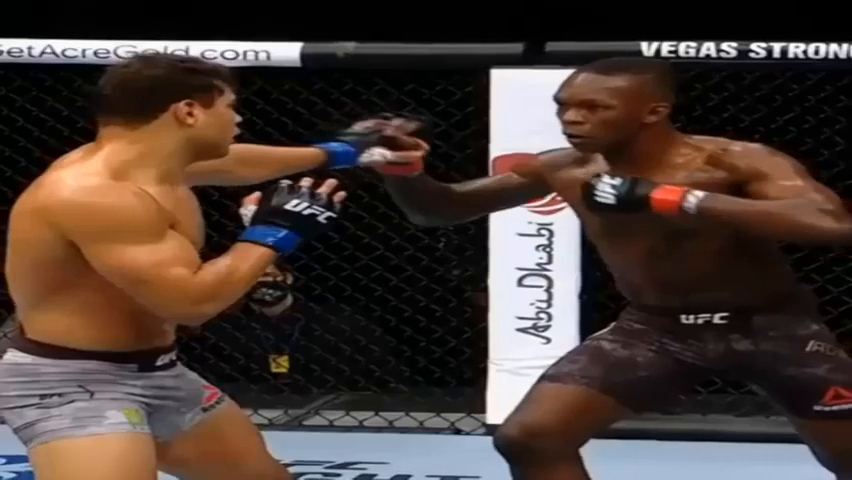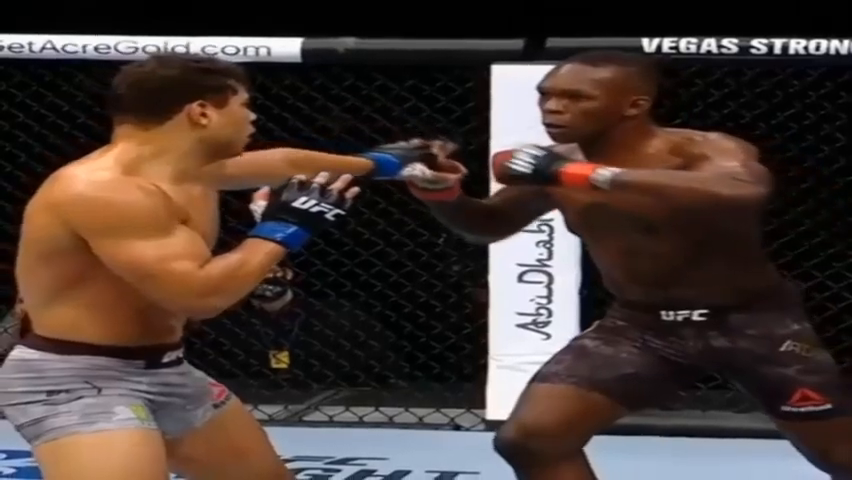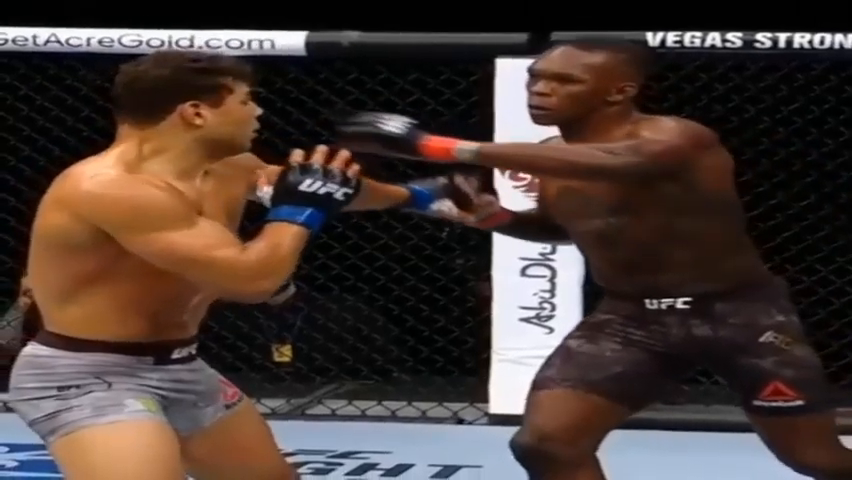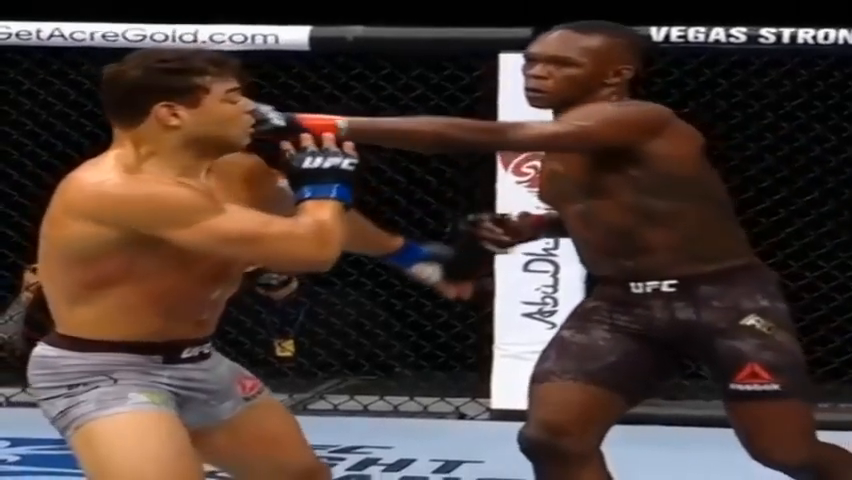
dt=1s
person 1, frame 1
left shoulder: (738, 162)
right shoulder: (562, 171)
right elbow: (441, 210)
left wrist: (668, 197)
right wrist: (401, 171)
right hip: (652, 326)
right knee: (527, 438)
person 1, frame 2
left shoulder: (708, 150)
right shoulder: (556, 165)
left elbow: (744, 190)
right elbow: (488, 226)
left wrist: (587, 175)
right wrist: (439, 190)
left hip: (752, 320)
right hip: (637, 323)
right knee: (529, 439)
person 1, frame 3
left shoulder: (677, 137)
right shoulder: (554, 156)
left elbow: (617, 163)
left wrist: (435, 145)
right wrist: (491, 215)
left hip: (738, 310)
right hip: (626, 317)
person 1, frame 4
left shoulder: (641, 123)
right shoulder: (559, 149)
left elbow: (487, 136)
left wrist: (333, 125)
right wrist: (532, 226)
left hip: (724, 296)
right hip: (619, 303)
person 2, frame 1
left shoulder: (155, 162)
right shoulder: (92, 195)
left elbow: (231, 163)
right elbow: (192, 302)
left wrist: (333, 153)
right wrist: (273, 233)
left hip: (158, 373)
right hip: (69, 384)
person 2, frame 2
left shoulder: (194, 167)
right shoulder: (102, 192)
left elbow: (281, 162)
right elbow: (202, 295)
left wrist: (377, 163)
right wrist: (283, 228)
left hip: (164, 372)
right hip: (73, 380)
person 2, frame 3
left shoulder: (226, 169)
right shoulder: (109, 189)
left elbow: (326, 184)
right elbow: (251, 278)
left wrist: (414, 195)
right wrist: (300, 209)
left hip: (179, 367)
right hip: (86, 377)
person 2, frame 4
left shoulder: (229, 172)
right shoulder: (115, 191)
left elbow: (310, 217)
right elbow: (310, 247)
right wrist: (326, 184)
left hip: (196, 364)
